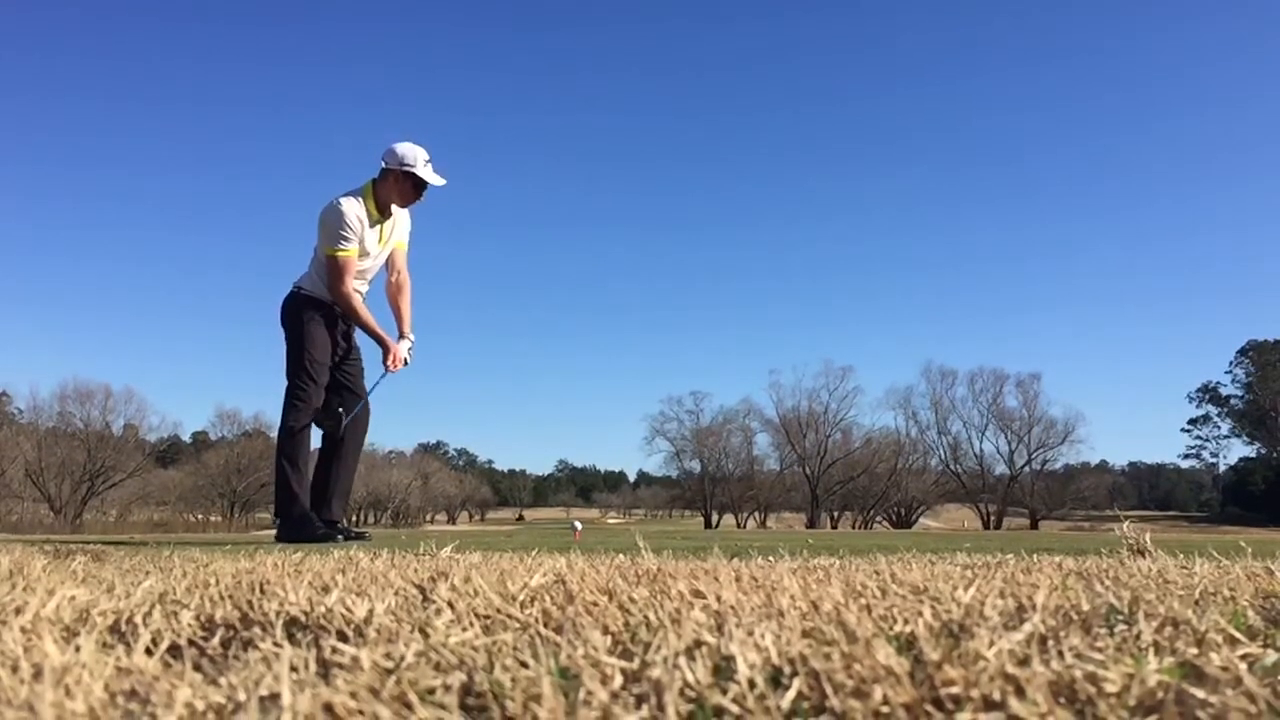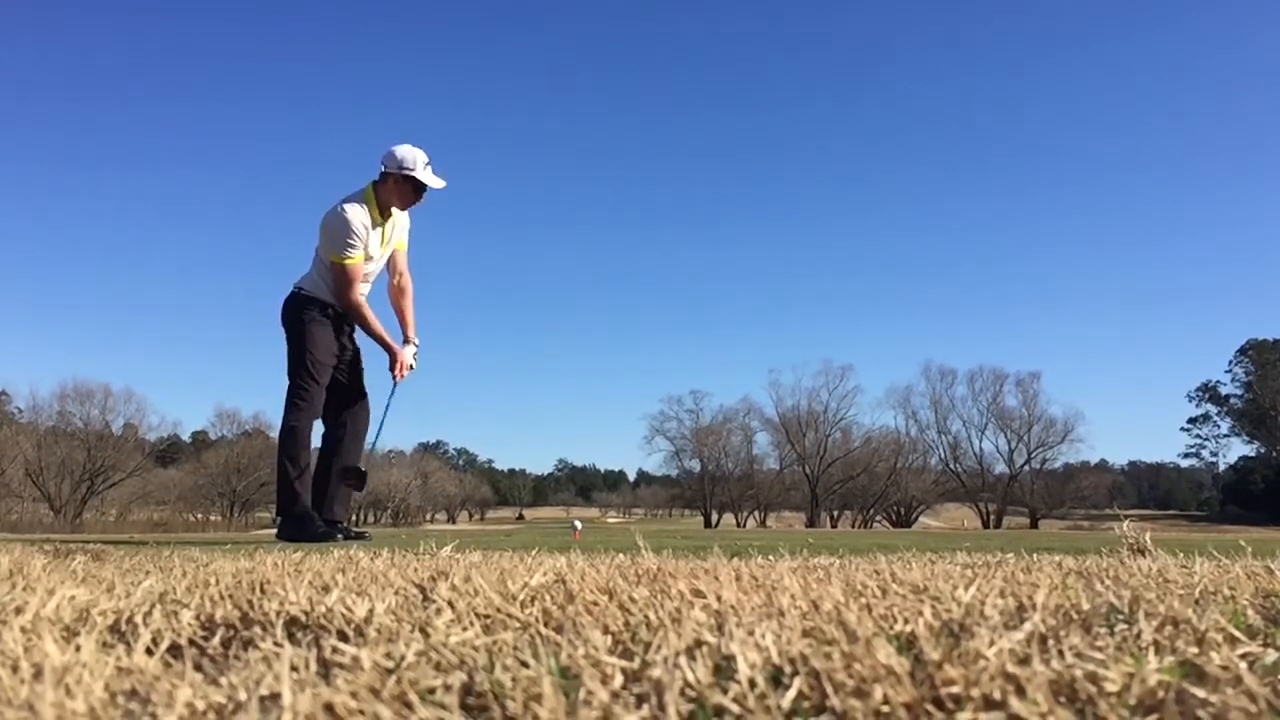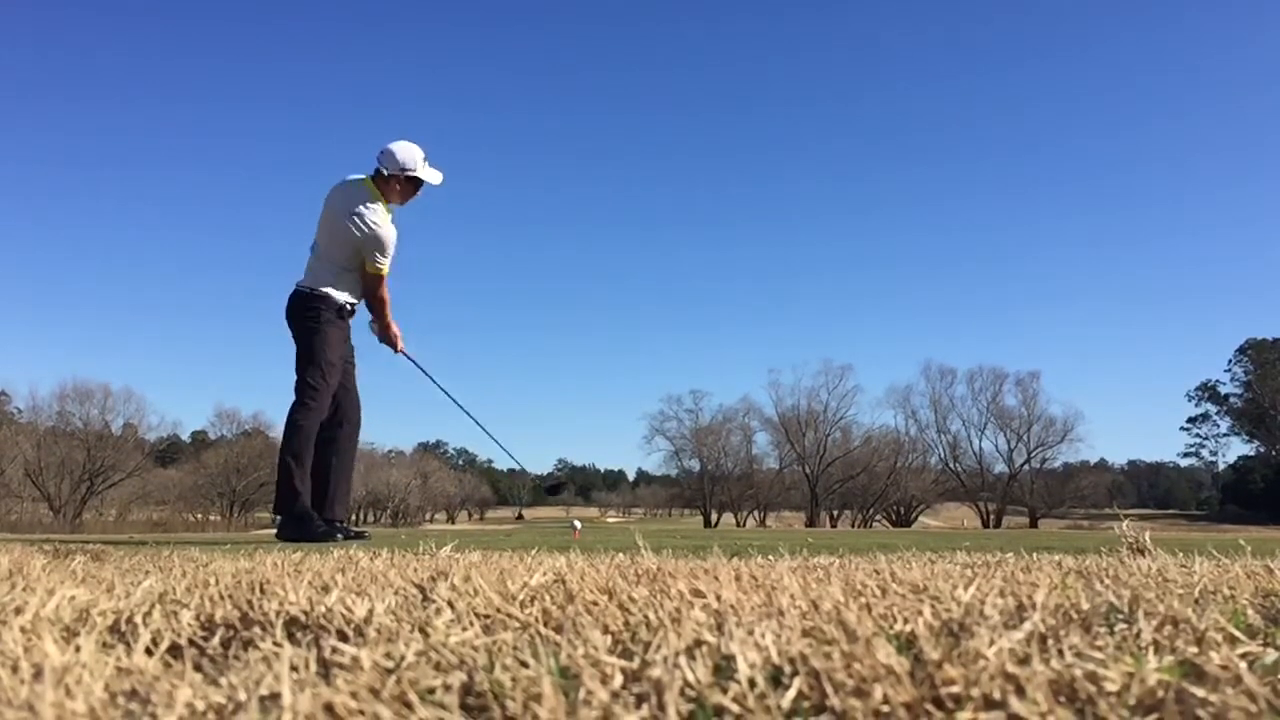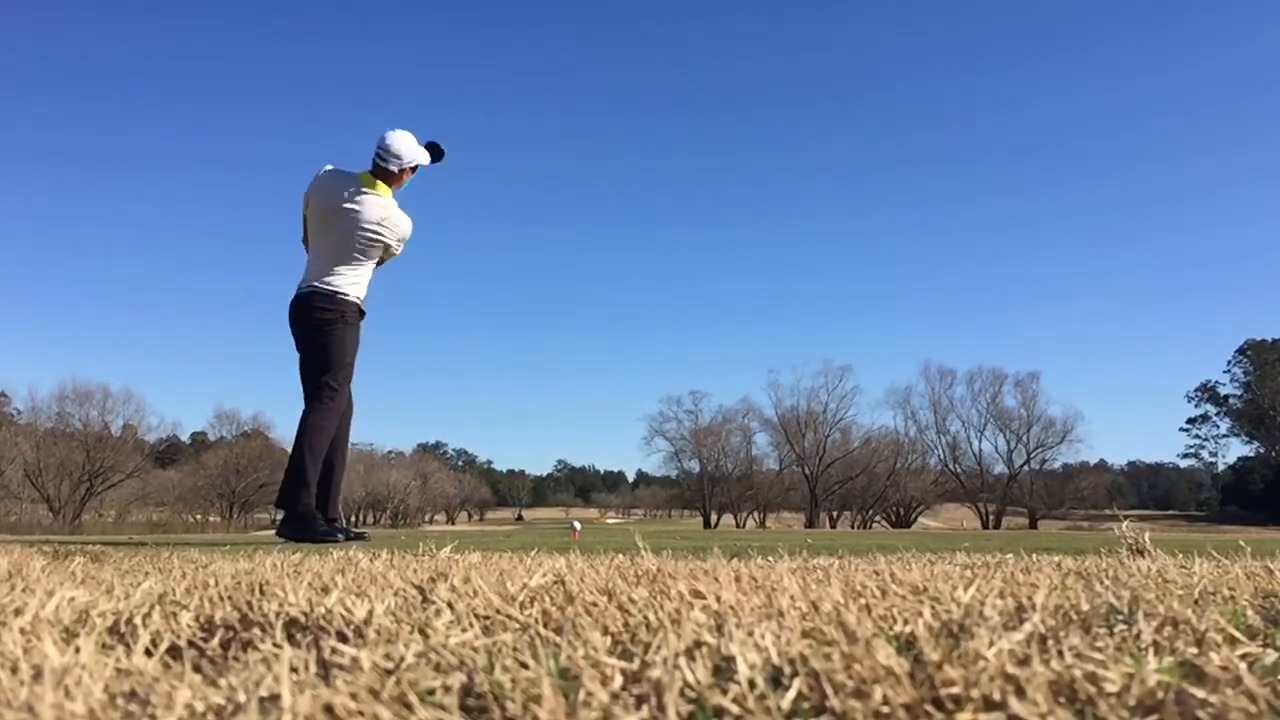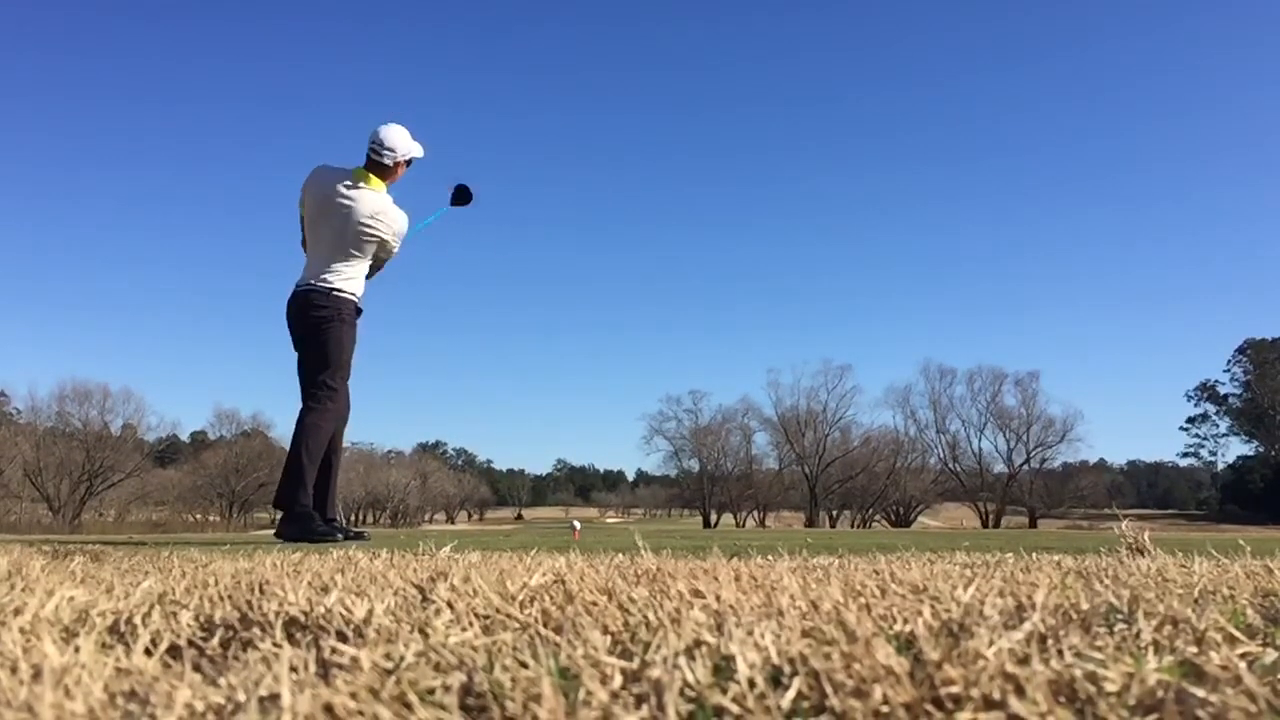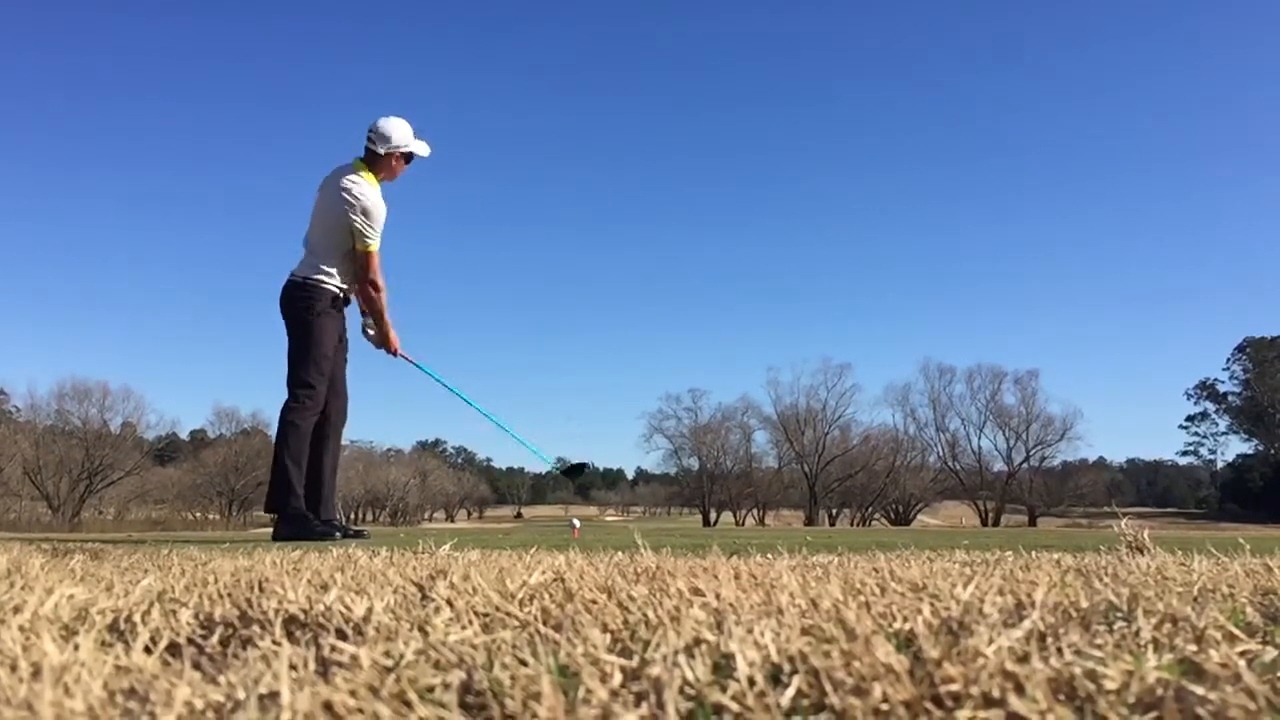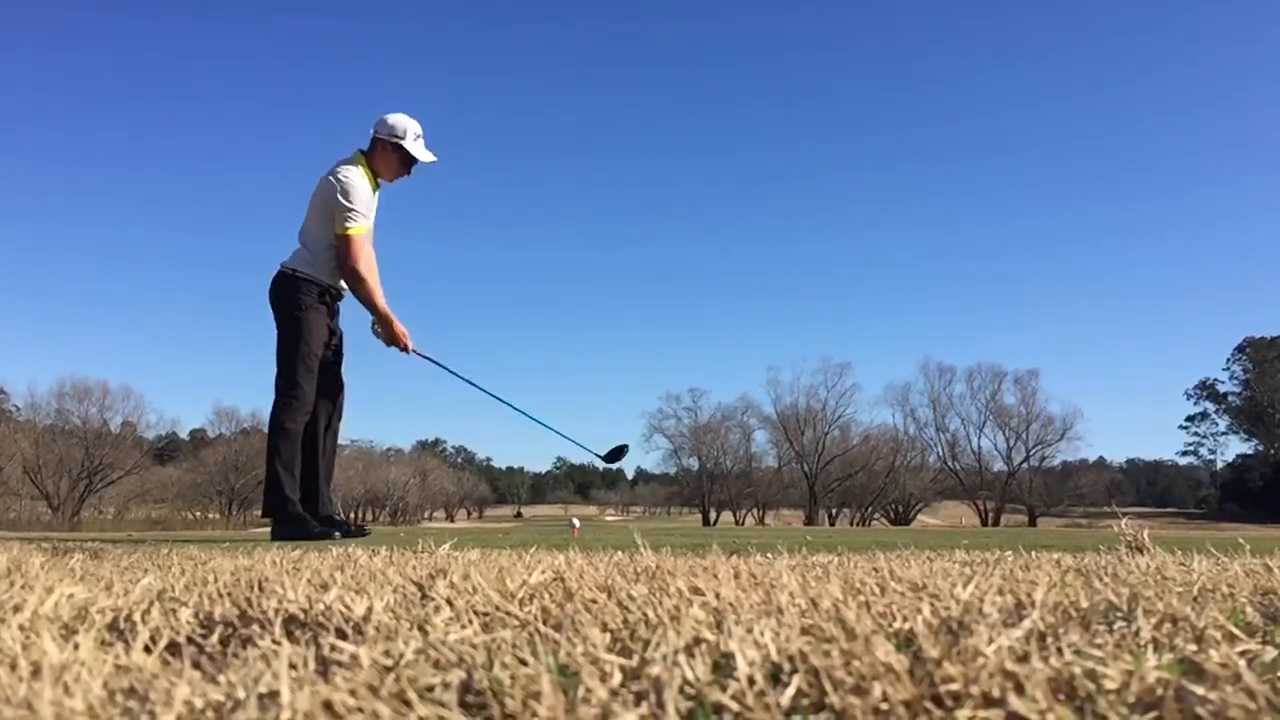
dt=0.4s
person 1, frame 1
left shoulder: (399, 218)
right shoulder: (346, 211)
left elbow: (398, 276)
right elbow: (341, 288)
left wrist: (405, 336)
right wrist: (384, 341)
left hip: (342, 318)
right hip: (310, 309)
left knee: (353, 412)
right knee: (305, 405)
left ankle: (327, 516)
right ankle: (293, 516)
person 1, frame 2
left shoulder: (398, 218)
right shoulder: (350, 217)
left elbow: (399, 279)
right elbow: (350, 294)
left wrist: (409, 340)
right wrist: (390, 347)
left hip: (340, 319)
right hip: (311, 311)
left knee: (353, 413)
right knee: (306, 403)
left ankle: (328, 515)
right ankle: (295, 515)
person 1, frame 3
left shoulder: (349, 186)
right shoulder: (379, 227)
right elbow: (375, 295)
left wrist: (387, 321)
right wrist: (388, 328)
left hip: (329, 313)
right hip: (320, 311)
left knee: (344, 413)
right knee: (313, 403)
left ankle: (328, 515)
right ankle: (294, 513)
person 1, frame 4
left shoulder: (325, 180)
right shoulder: (399, 224)
left hip: (307, 303)
right hip: (338, 310)
left knee: (335, 408)
right knee: (328, 403)
left ankle: (325, 514)
right ankle: (299, 511)
person 1, frame 5
left shoulder: (320, 178)
right shoulder: (394, 220)
left hip: (303, 302)
right hip: (334, 309)
left knee: (333, 408)
right knee: (325, 404)
left ankle: (322, 514)
right ankle: (296, 510)
person 1, frame 6
left shoulder: (341, 177)
right shoulder: (370, 202)
right elbow: (370, 278)
left wrist: (366, 312)
right wrist: (385, 329)
left hip: (317, 299)
right hip: (315, 299)
left knee: (332, 407)
right knee: (307, 399)
left ankle: (320, 512)
right ankle: (289, 511)
person 1, frame 7
left shoulder: (364, 181)
right shoulder: (352, 183)
left elbow: (364, 253)
right elbow: (352, 267)
left wrist: (384, 314)
right wrist: (387, 319)
left hip: (321, 297)
right hip: (301, 293)
left knee: (326, 403)
right knee: (297, 399)
left ankle: (317, 509)
right ankle: (285, 513)
